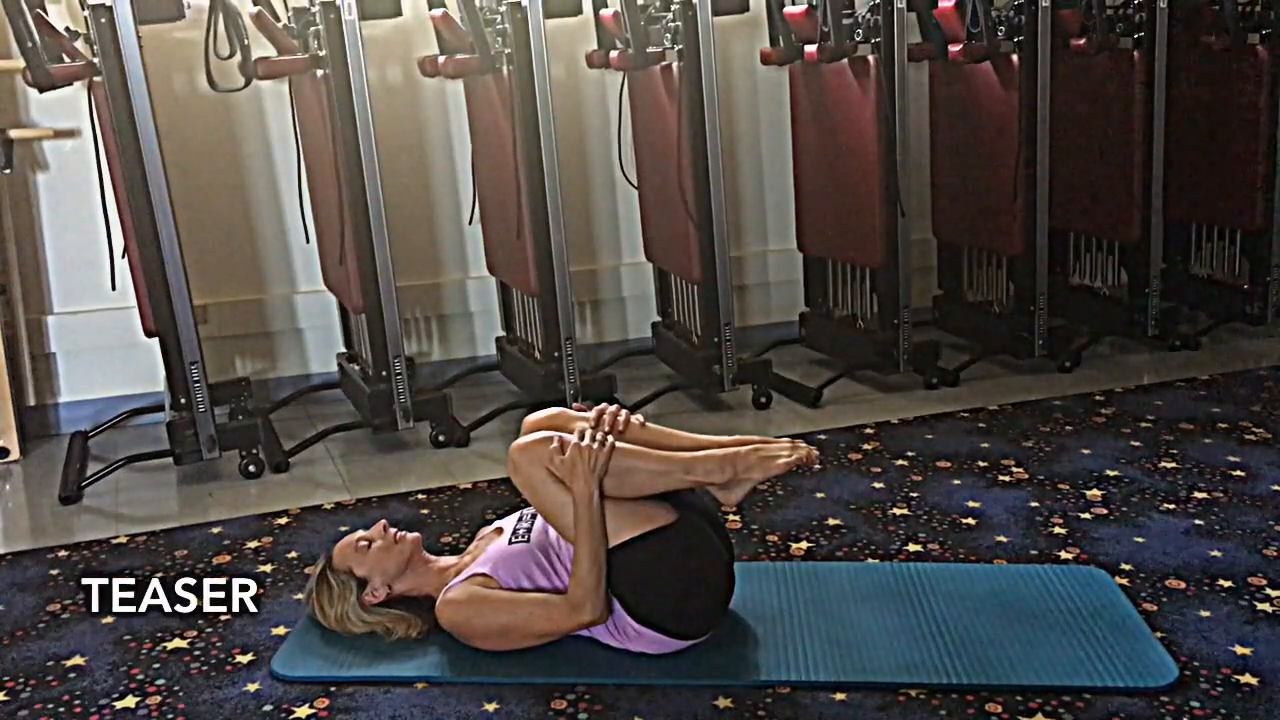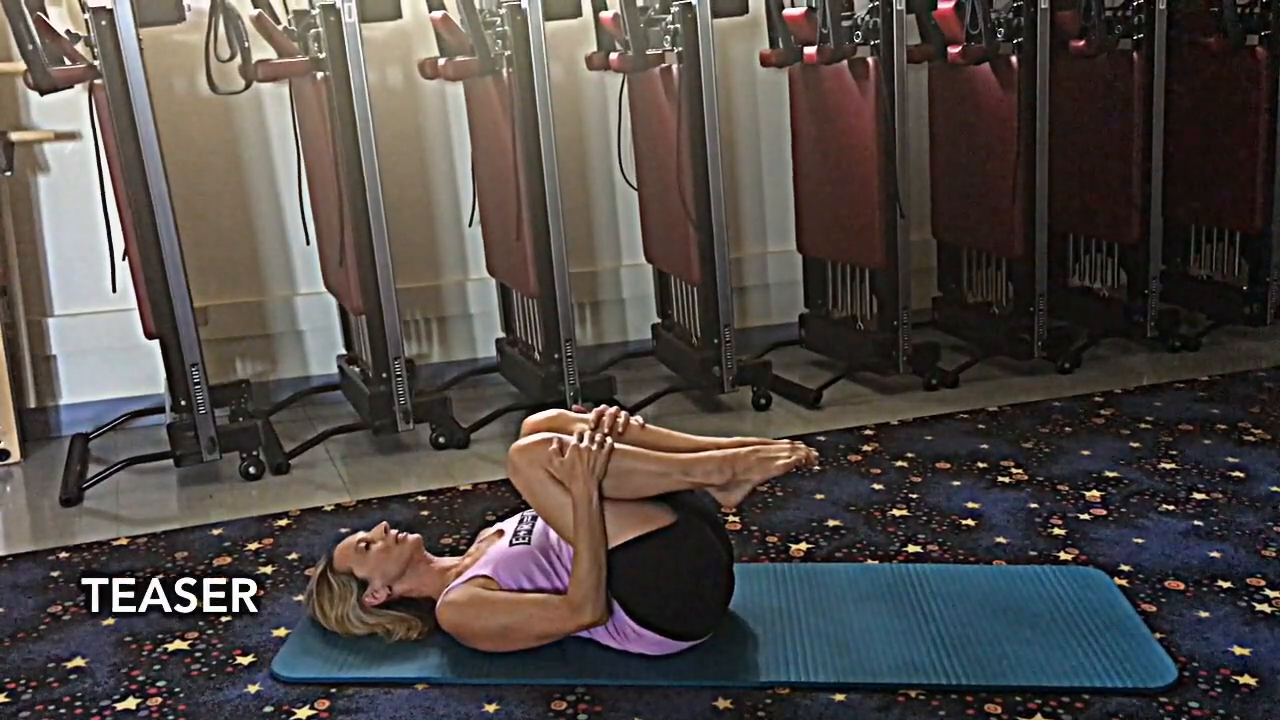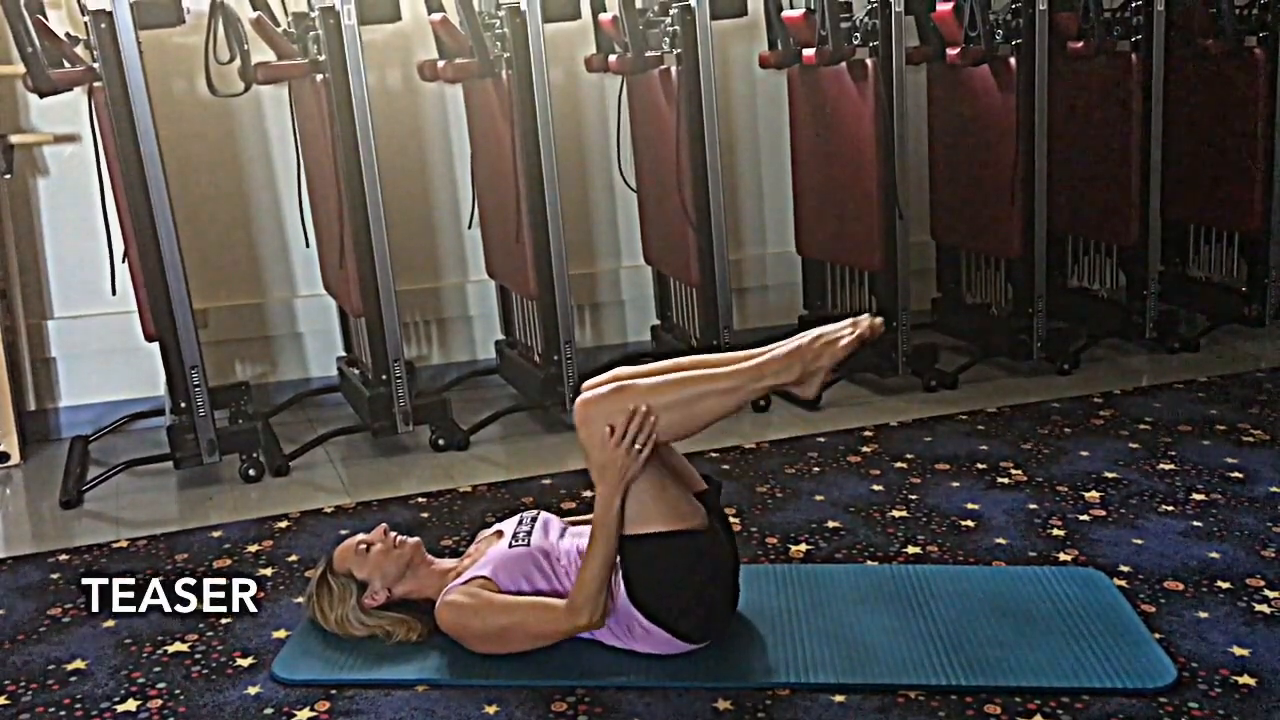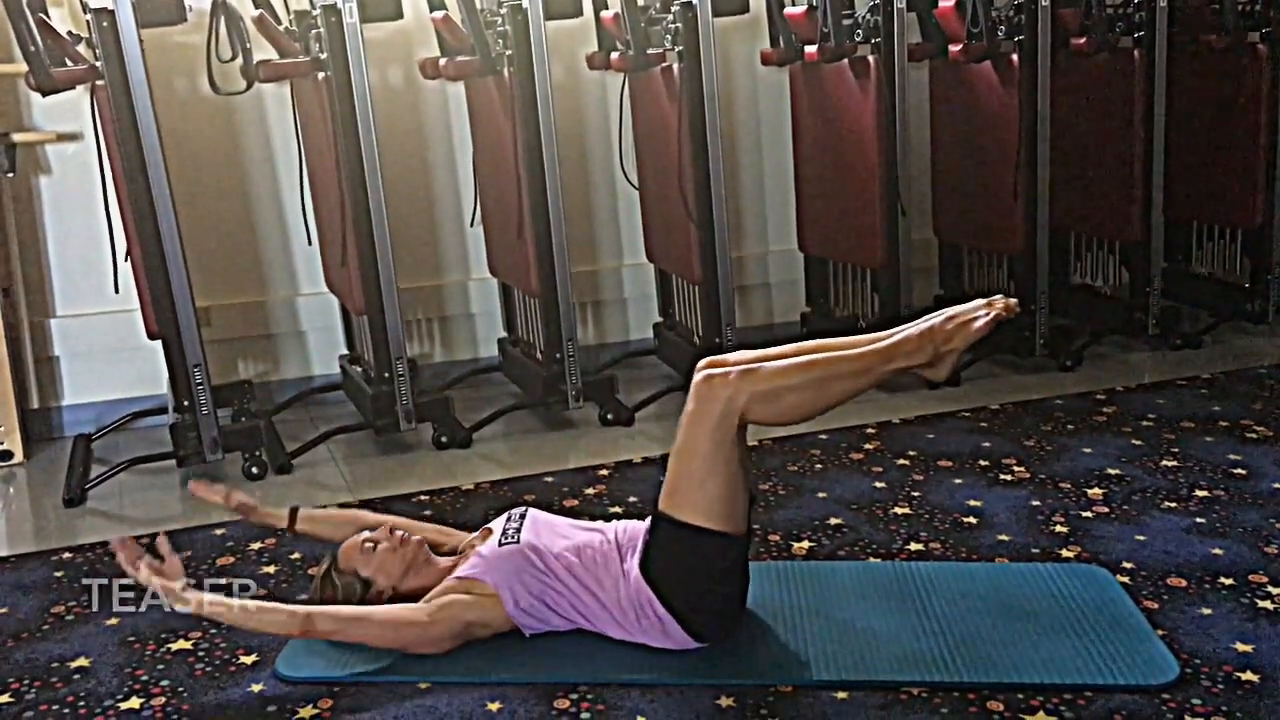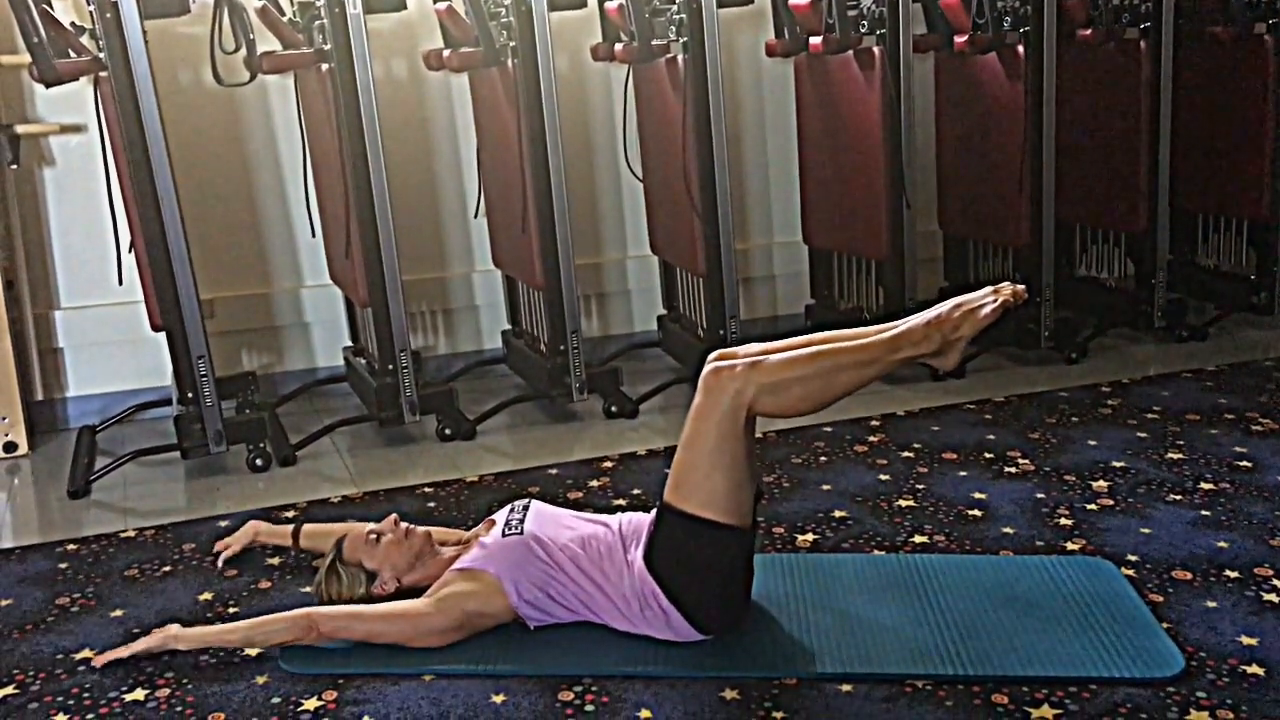
dt=1s
person 1, frame 1
left shoulder: (484, 546)
right shoulder: (457, 608)
left elbow: (602, 518)
right elbow: (586, 609)
left wrist: (606, 432)
right wrist: (585, 489)
left hip: (687, 547)
right hip: (671, 593)
left knee: (546, 426)
right knee: (533, 453)
left ankle: (736, 454)
right ankle: (727, 470)
person 1, frame 2
left shoulder: (485, 547)
right shoulder: (457, 609)
left elbow: (599, 522)
right elbow: (586, 611)
left wrist: (604, 436)
right wrist: (584, 489)
left hip: (686, 548)
right hip: (670, 596)
left knee: (546, 427)
right knee: (532, 455)
left ankle: (734, 451)
right ankle: (724, 471)
person 1, frame 3
left shoulder: (487, 547)
right shoulder: (458, 611)
left elbow: (602, 529)
right elbow: (585, 612)
left wrist: (623, 488)
right wrist: (611, 488)
left hip: (693, 560)
right hip: (682, 600)
left knee: (606, 397)
right knee: (598, 408)
left ankle: (791, 362)
right ankle: (790, 364)
person 1, frame 4
left shoulder: (474, 550)
right shoulder: (447, 611)
left elbow: (373, 514)
right elbow: (308, 619)
left wrist: (267, 512)
right wrist: (189, 595)
left hip: (673, 567)
right hip: (682, 599)
left knee: (726, 377)
right knee: (723, 387)
left ankle: (912, 348)
right ankle: (909, 351)
person 1, frame 5
left shoulder: (471, 544)
right shoulder: (450, 602)
left elbow: (364, 528)
right elbow: (314, 622)
left wrist: (277, 529)
right wrist: (180, 636)
left hip: (678, 557)
right hip: (687, 590)
left knee: (734, 370)
right knee: (730, 379)
left ankle: (921, 339)
right ankle: (918, 339)
